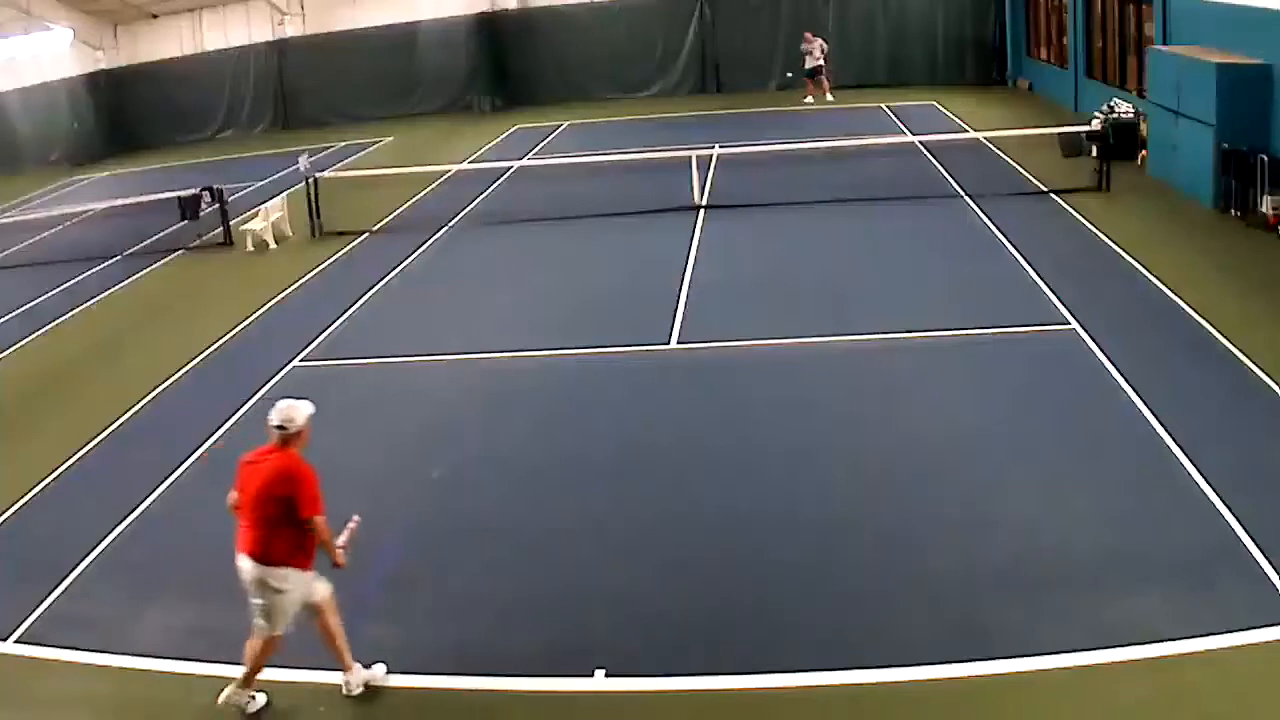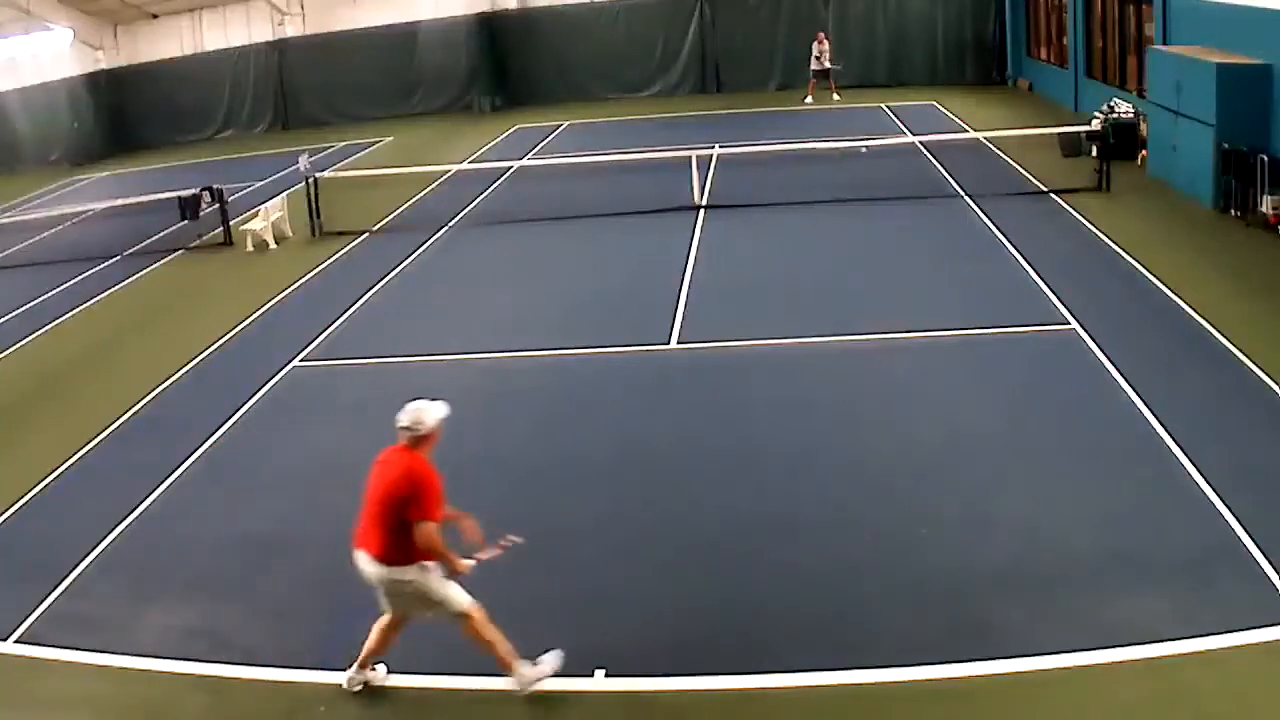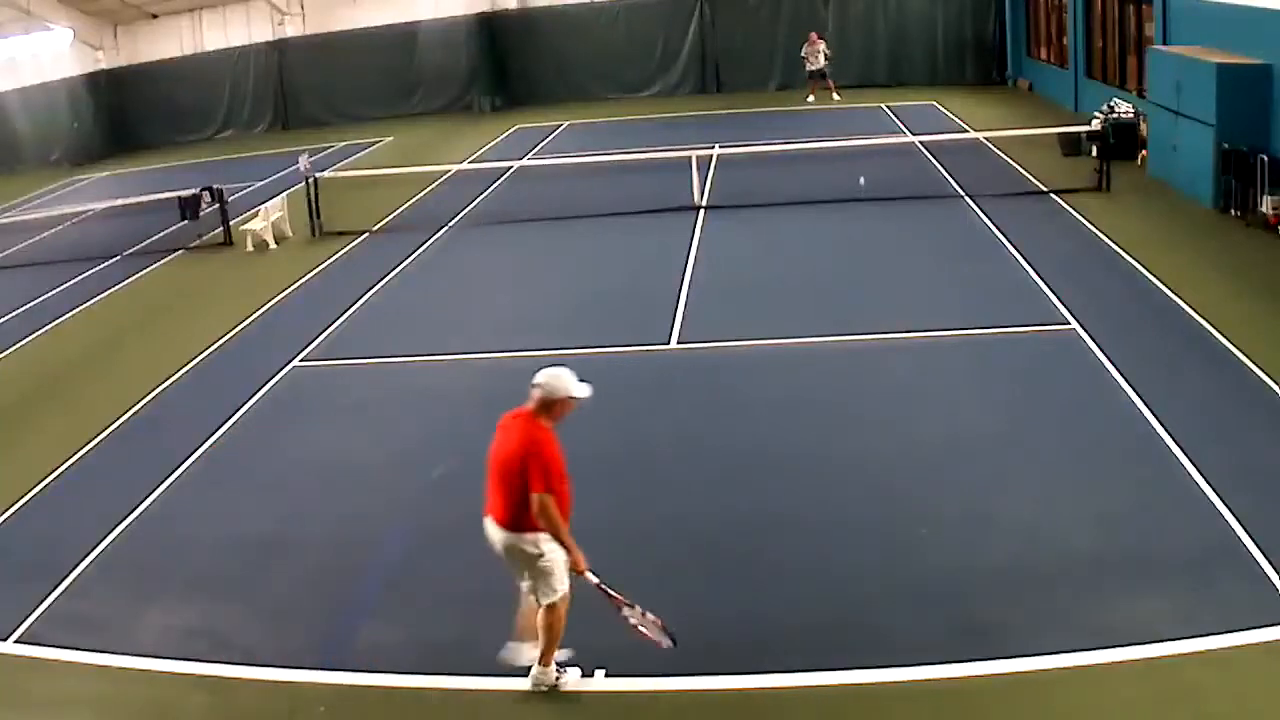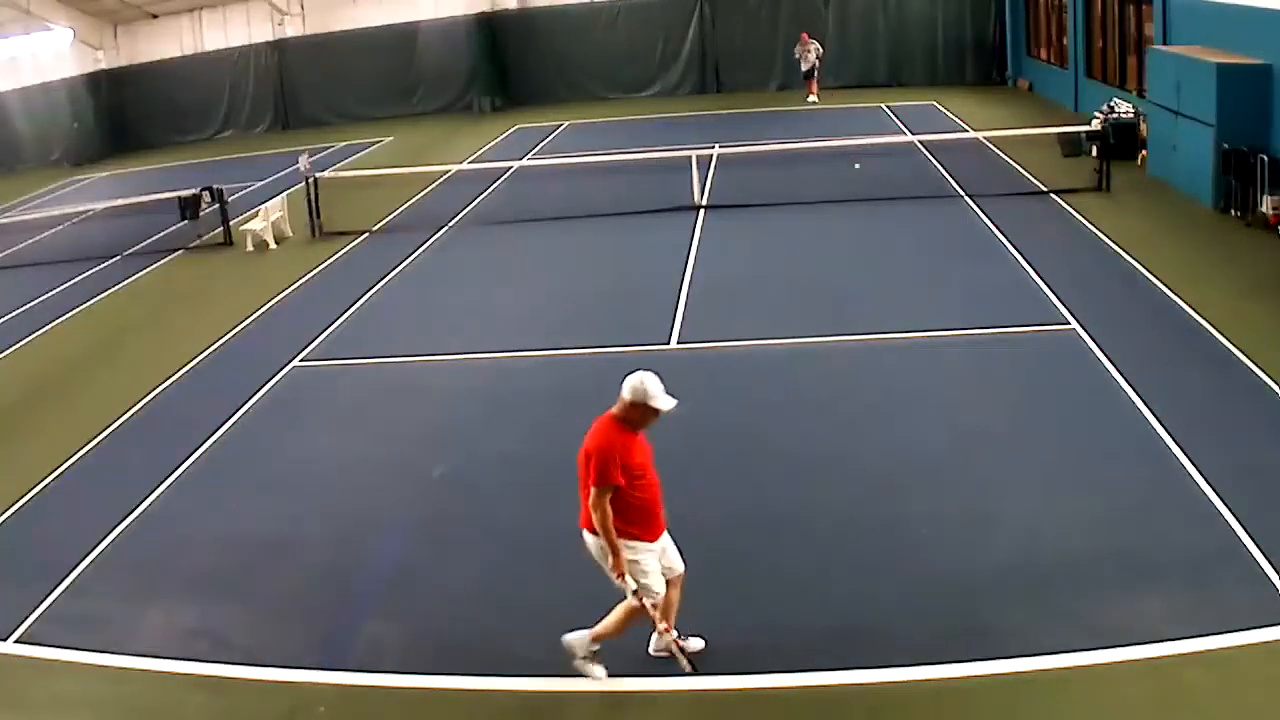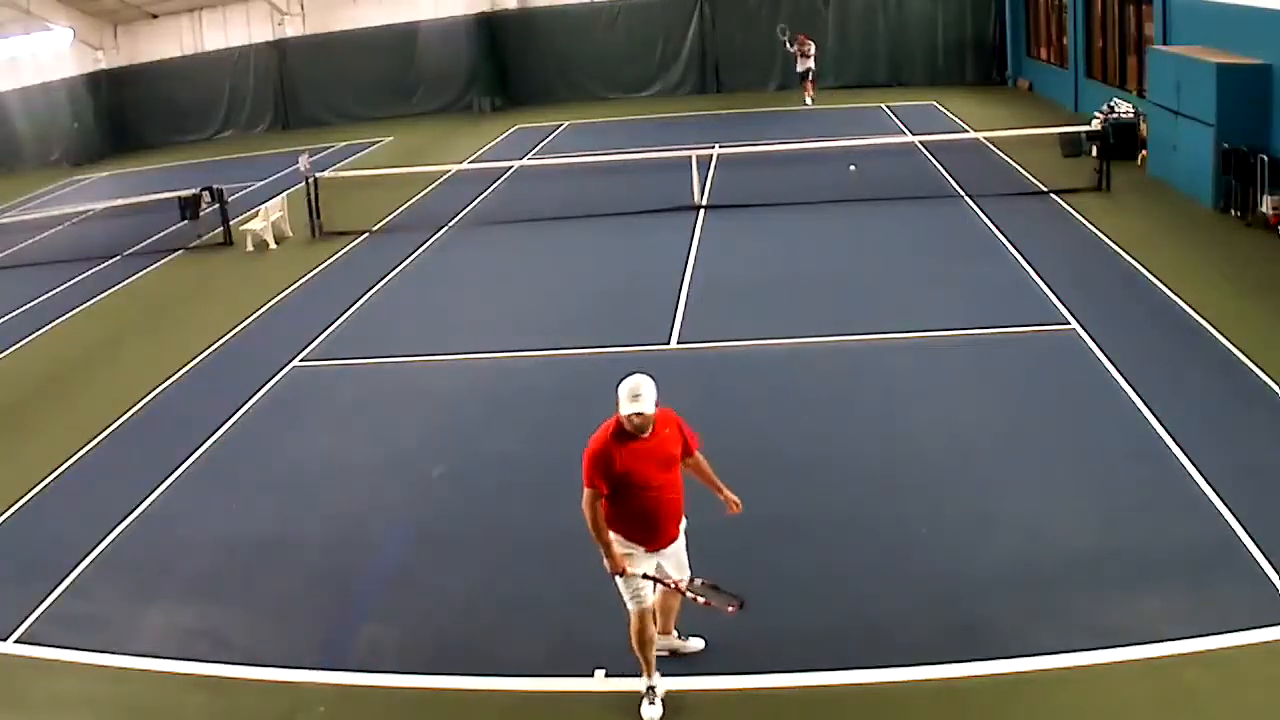
dt=0.4s
person 1, frame 1
left shoulder: (252, 460)
right shoulder: (299, 470)
left elbow: (235, 503)
right elbow: (317, 528)
right wrist: (337, 553)
left hip: (255, 558)
right hip: (276, 569)
left knee: (323, 604)
right knee: (270, 633)
left ankle: (352, 675)
right ankle: (239, 692)
person 1, frame 2
left shoulder: (388, 458)
right shoulder: (421, 473)
right elbow: (425, 539)
left wrist: (455, 516)
right wrist: (453, 563)
left hip: (368, 556)
right hip: (401, 568)
left knee: (398, 614)
right knee: (468, 612)
left ankle: (359, 672)
right ankle: (521, 671)
person 1, frame 3
left shoulder: (513, 419)
right shoulder: (540, 442)
right elbow: (542, 506)
right wrist: (572, 550)
left hip: (501, 523)
right hip: (527, 533)
left knee: (537, 588)
right knee: (556, 598)
left ankle: (525, 645)
right ankle: (545, 672)
person 1, frame 4
left shoulder: (631, 424)
right shoulder: (608, 442)
right elbow: (597, 504)
left wrist: (653, 506)
right wrist: (616, 553)
left hip: (650, 530)
right hip: (623, 539)
left knee: (674, 575)
right knee: (650, 600)
left ankle: (664, 639)
right ankle: (586, 642)
person 1, frame 5
left shoulder: (671, 423)
right shoulder: (602, 446)
left elbow: (692, 457)
right elbow: (591, 503)
left wrist: (721, 491)
right wrist: (608, 552)
left hip: (671, 532)
right hip: (629, 543)
left knee: (674, 586)
right knee: (643, 612)
left ankle: (667, 637)
right ankle: (651, 684)
